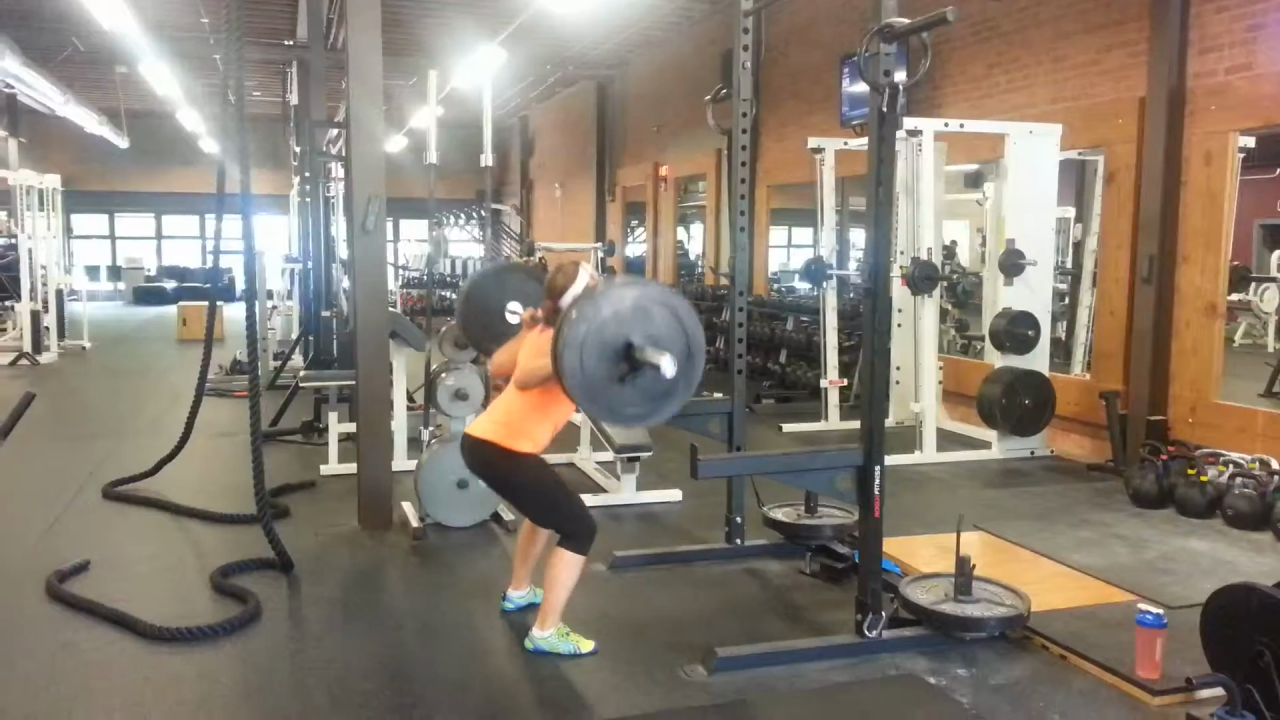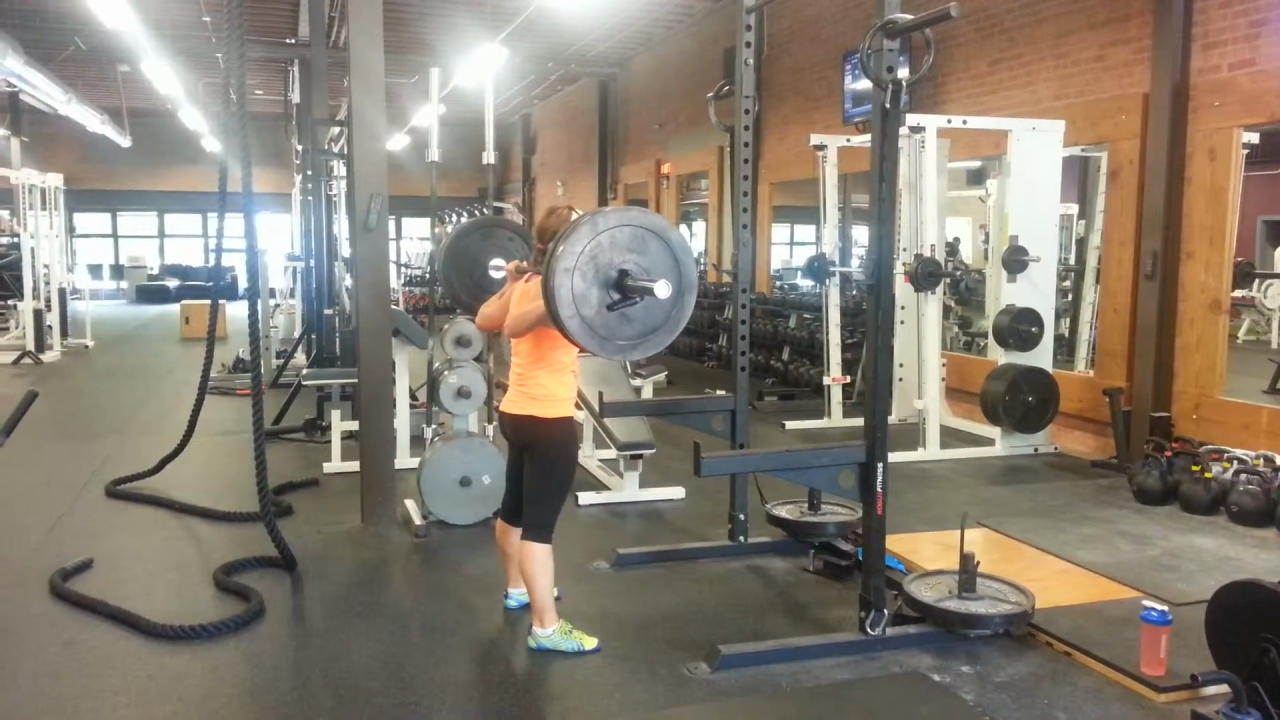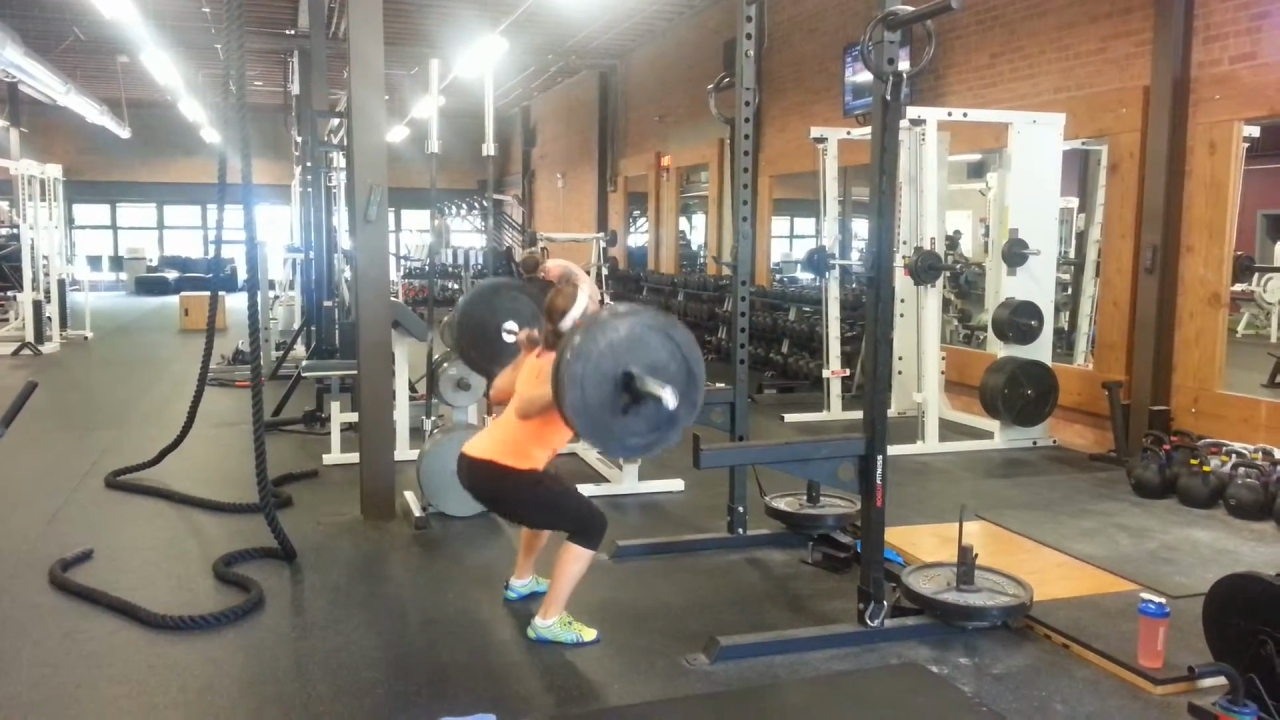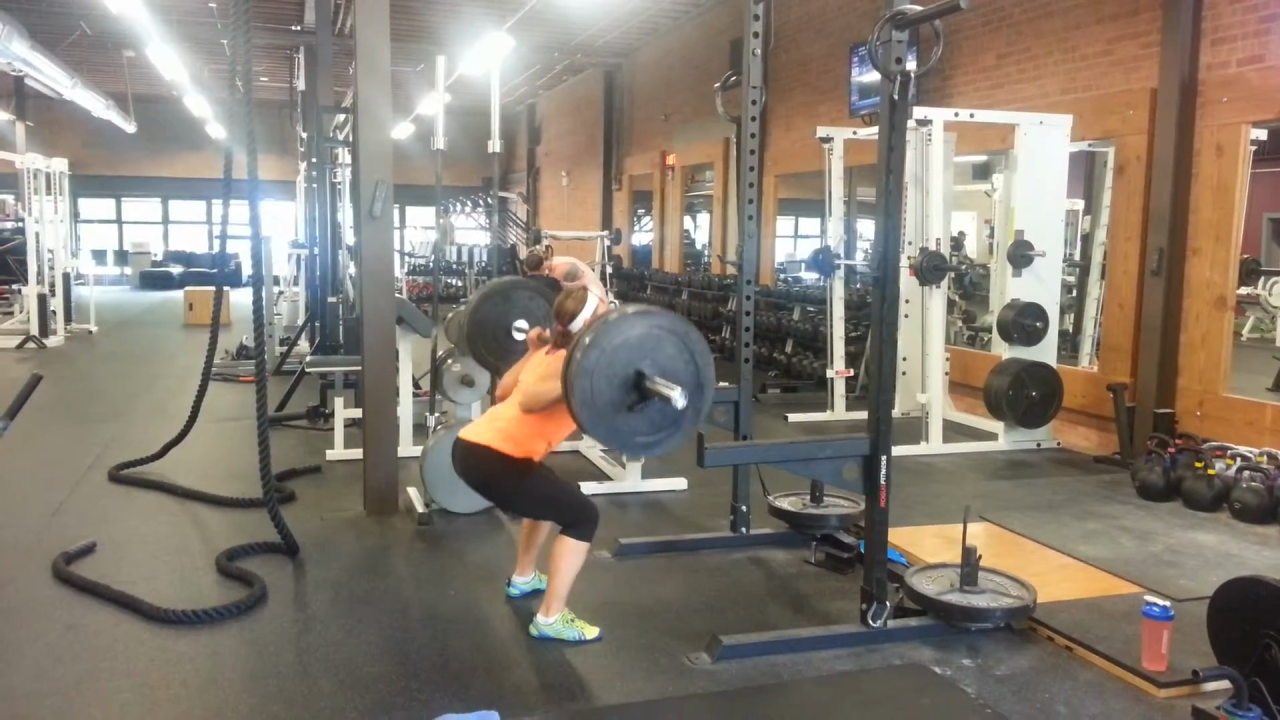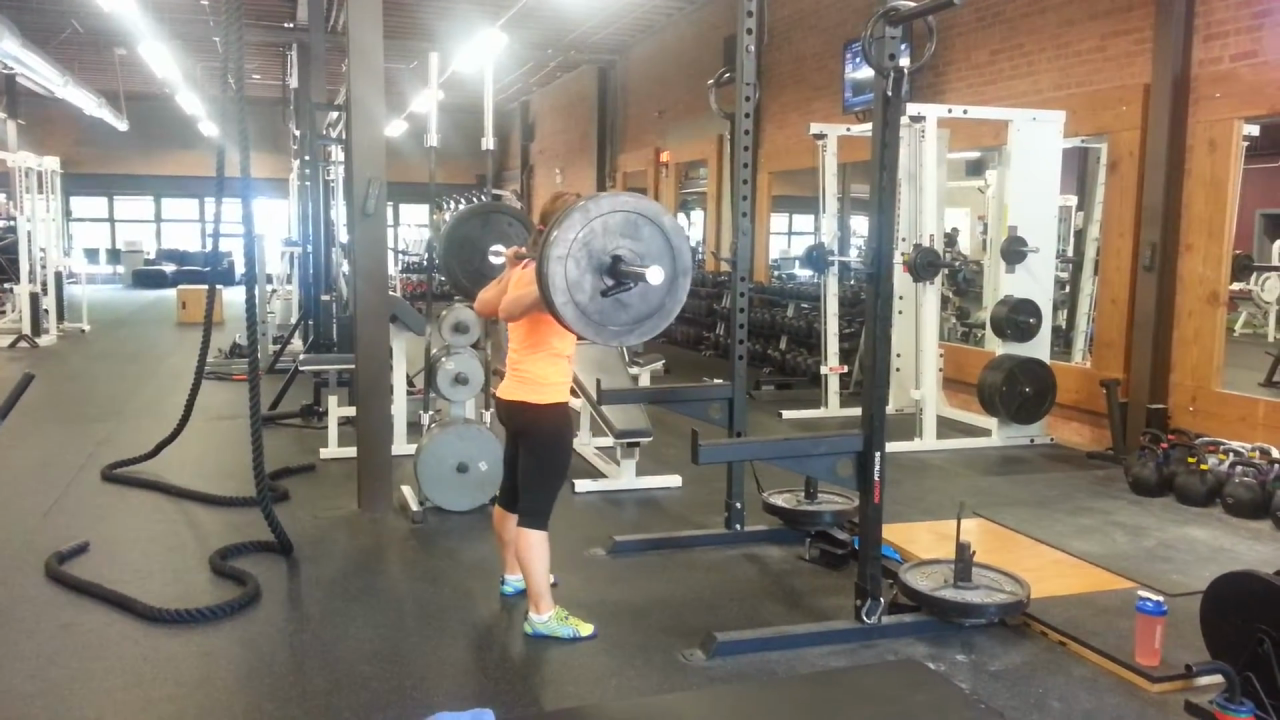
dt=1s
person 1, frame 1
left shoulder: (543, 334)
left elbow: (497, 368)
right elbow: (524, 379)
left wrist: (526, 331)
left hip: (482, 440)
right hip: (502, 451)
left knee: (551, 507)
right knee: (579, 528)
left ankle: (518, 592)
right ankle: (546, 633)
person 1, frame 2
left shoulder: (528, 284)
left elbow: (484, 320)
right elbow: (516, 326)
left wrist: (510, 283)
left hip: (518, 413)
right hip: (547, 420)
left knee: (515, 508)
right knee: (539, 524)
left ankle: (517, 589)
right ankle: (547, 628)
person 1, frame 3
left shoulder: (542, 354)
left elbow: (497, 392)
right elbow: (526, 408)
left wrist: (525, 352)
left hip: (478, 459)
right hip: (496, 471)
left knee: (553, 498)
right knee: (590, 524)
left ankle: (520, 581)
right ankle: (549, 621)
person 1, frame 4
left shoulder: (550, 353)
left elbow: (503, 390)
right elbow: (529, 402)
left hip: (474, 446)
right hip: (488, 457)
left knee: (555, 494)
right knee: (582, 515)
left ankle: (523, 577)
right ankle: (551, 618)
person 1, frame 5
left shoulder: (528, 268)
left elbow: (483, 305)
right elbow: (510, 310)
left wrist: (509, 268)
left hip: (515, 398)
right hip: (542, 405)
left knee: (513, 496)
right knee: (535, 510)
left ankle: (513, 574)
right ankle: (543, 615)
